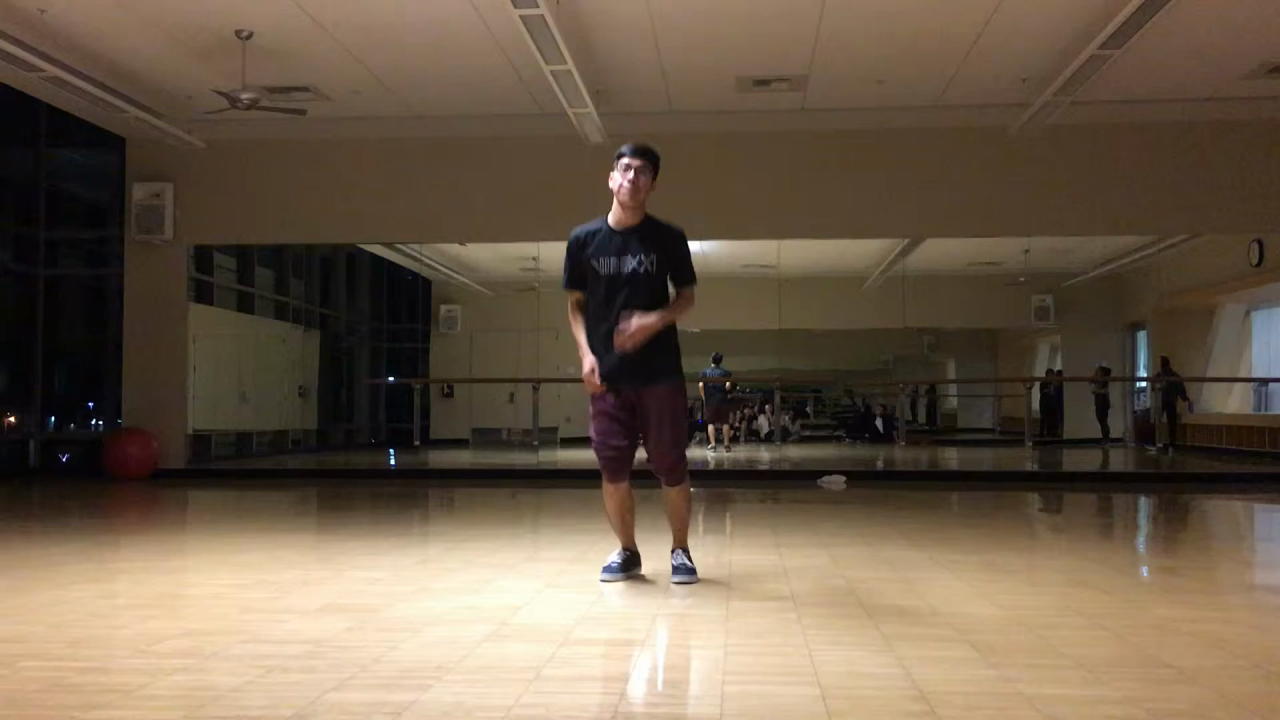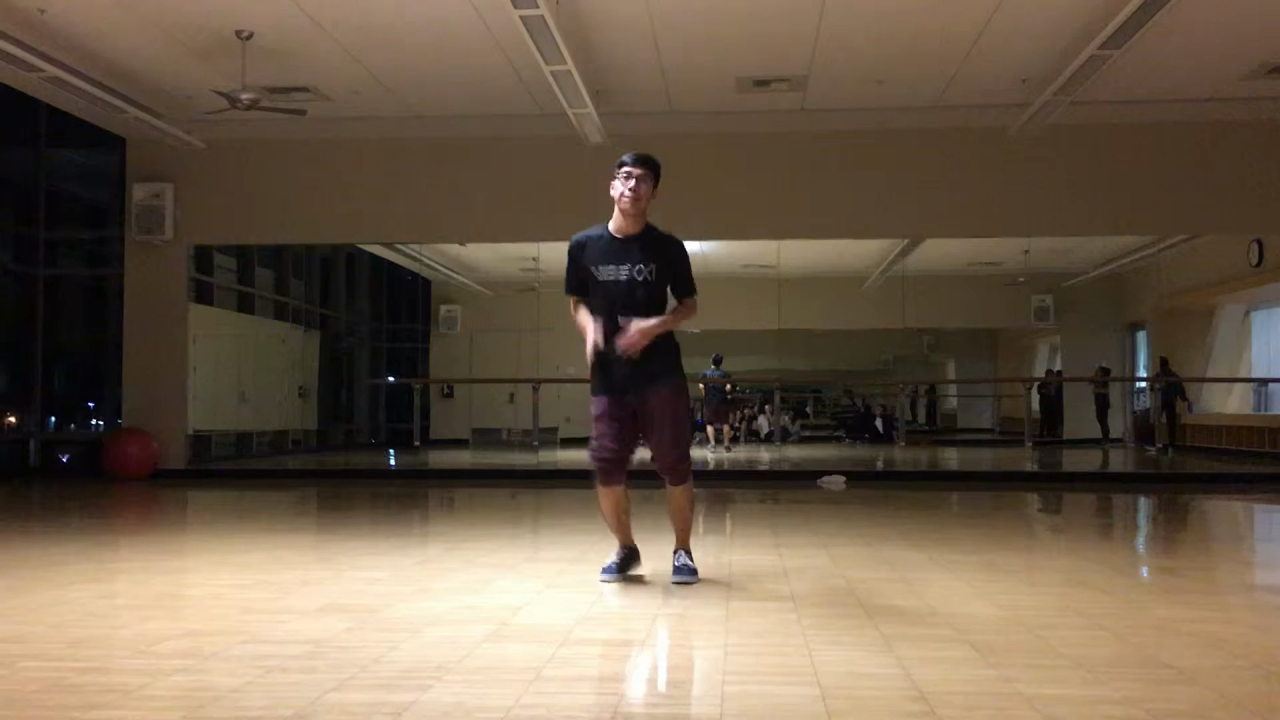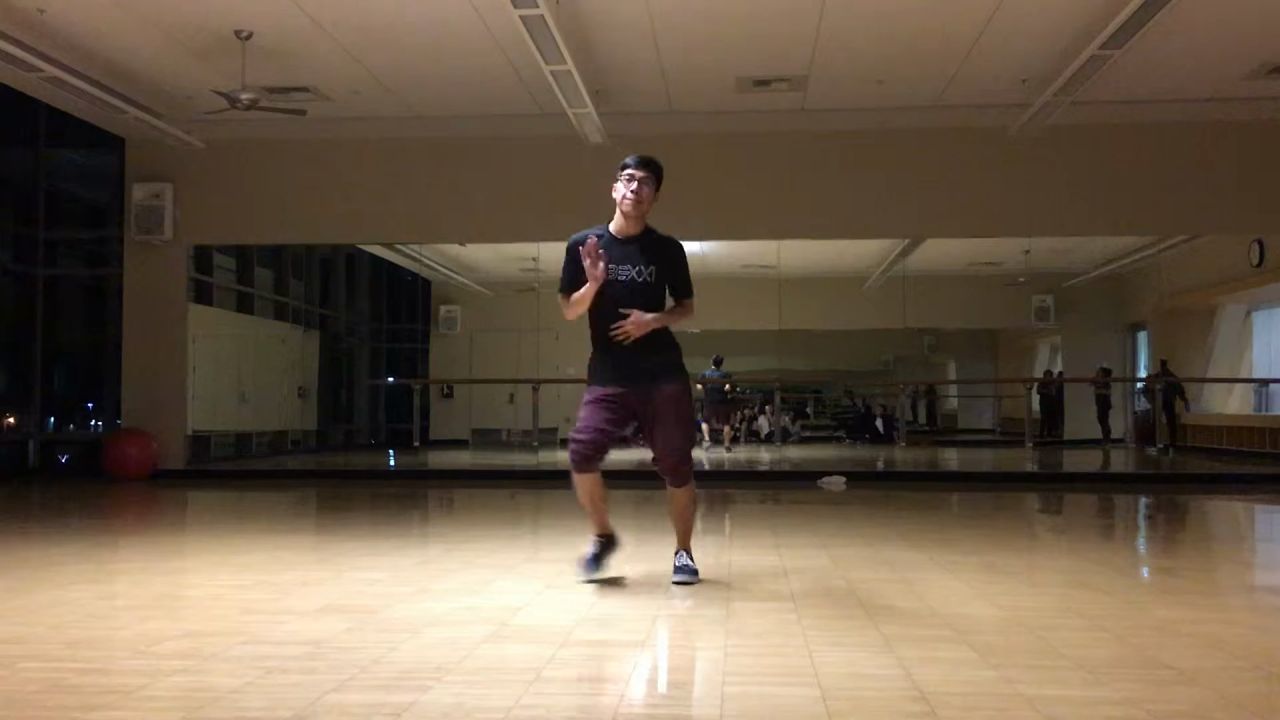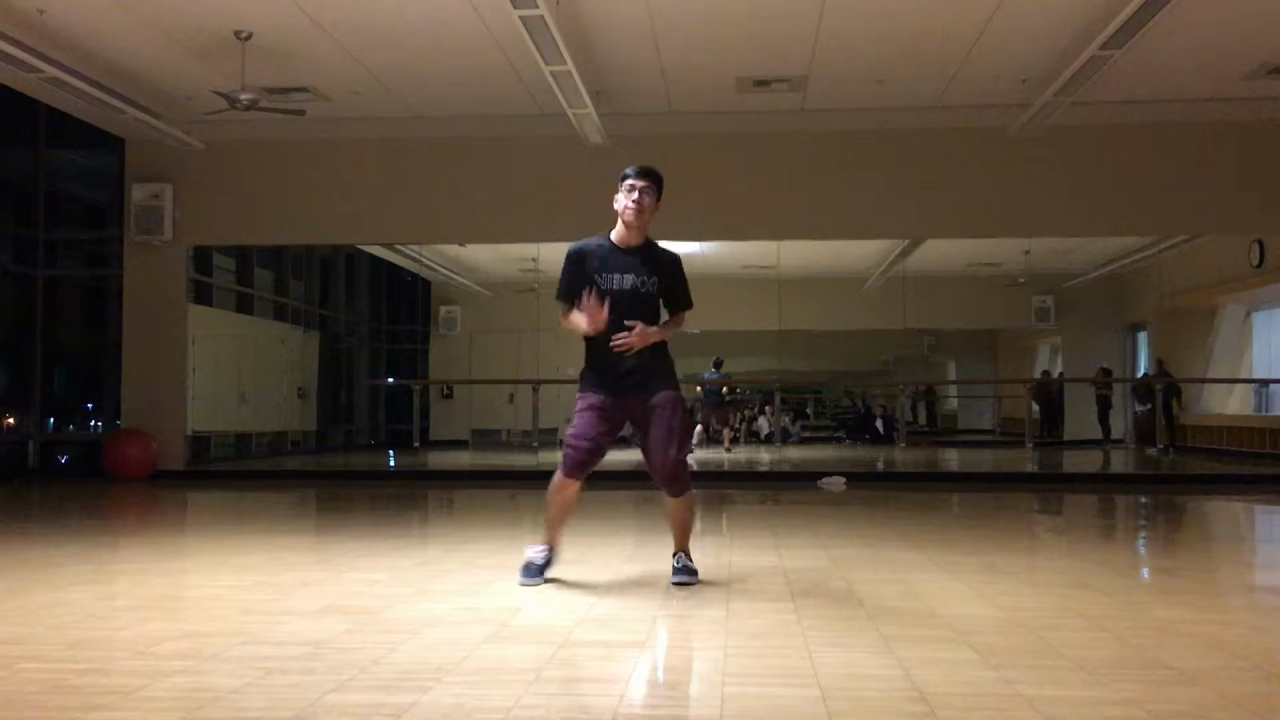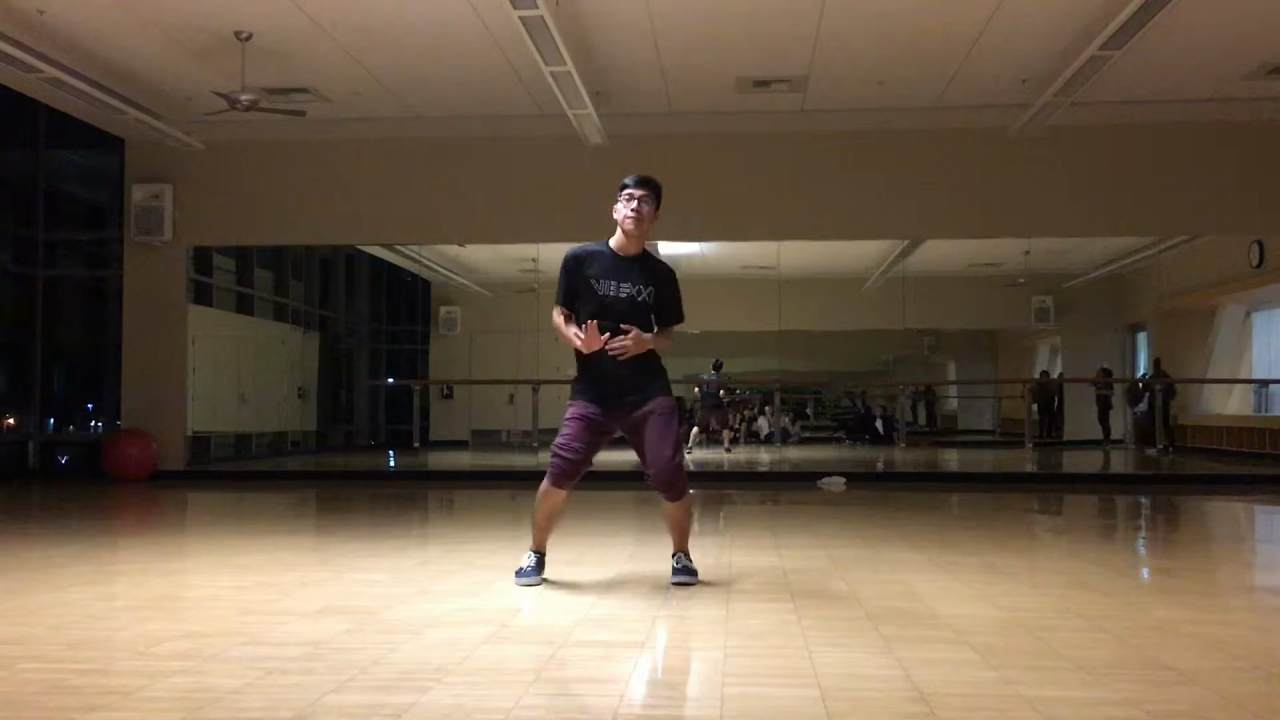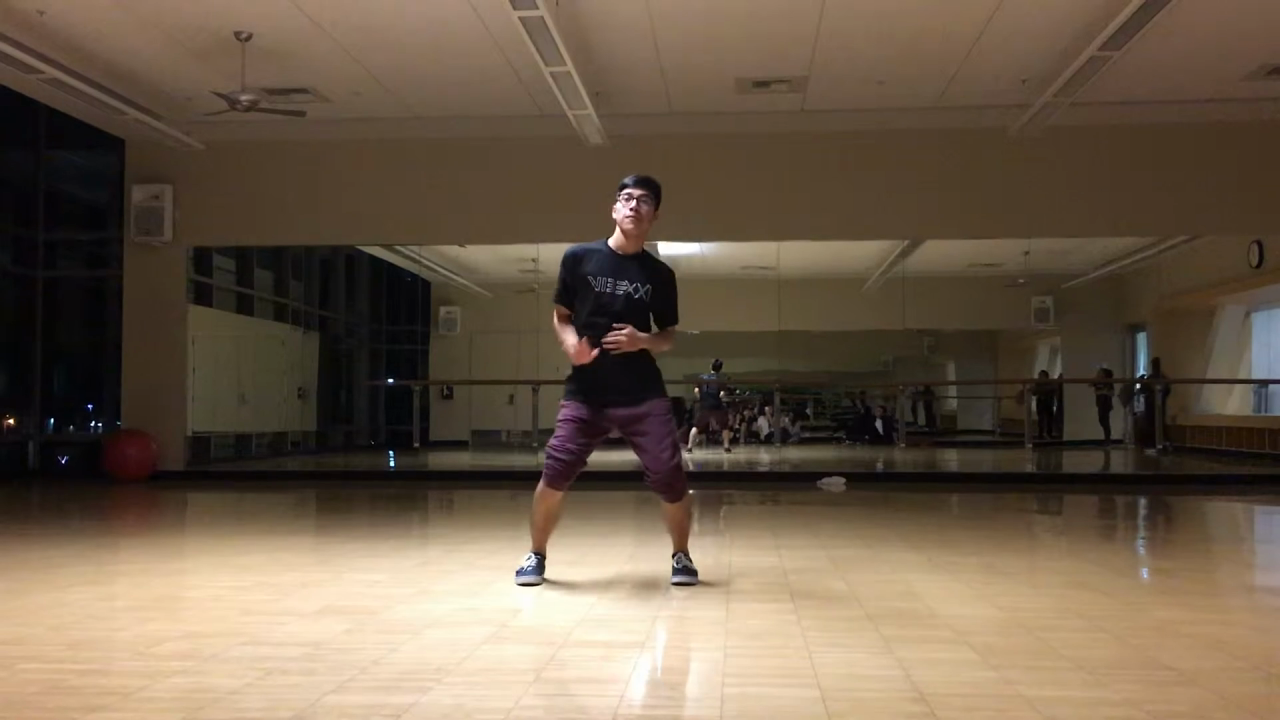
dt=0.1s
person 1, frame 1
left shoulder: (669, 238)
right shoulder: (583, 239)
left elbow: (687, 296)
right elbow: (576, 303)
left wrist: (654, 321)
right wrist: (585, 352)
left hip: (659, 371)
right hip: (609, 373)
left knee: (670, 463)
right knee: (613, 463)
left ankle: (680, 550)
right ankle: (627, 551)
person 1, frame 2
left shoulder: (668, 248)
right shoulder: (584, 245)
left elbow: (689, 305)
right elbow: (576, 305)
left wrist: (655, 326)
right wrist: (590, 326)
left hip: (660, 374)
right hip: (609, 378)
left knee: (674, 464)
right knee: (607, 467)
left ankle: (682, 551)
right ankle: (626, 550)
person 1, frame 3
left shoulder: (669, 249)
right shoulder: (584, 244)
left elbow: (684, 309)
right elbow: (569, 311)
left wrist: (654, 320)
right wrist: (593, 283)
left hip: (663, 374)
right hip: (609, 373)
left knee: (676, 467)
right knee: (582, 455)
left ankle: (683, 552)
right ankle: (603, 536)
person 1, frame 4
left shoulder: (666, 262)
right shoulder: (583, 255)
left elbow: (678, 318)
right elbow: (565, 317)
left wrist: (654, 334)
right wrist: (587, 323)
left hip: (656, 384)
right hip: (600, 384)
left knee: (673, 473)
right knee: (574, 463)
left ankle: (681, 553)
right ankle: (545, 546)
person 1, frame 5
left shoulder: (661, 274)
right shoulder: (580, 259)
right elbow: (559, 317)
left wrist: (647, 342)
right wrist: (580, 340)
left hip: (649, 392)
right hip: (592, 392)
left knee: (670, 476)
right knee: (561, 471)
left ankle: (681, 554)
right ankle: (535, 553)
person 1, frame 6
left shoulder: (660, 274)
right shoulder: (578, 258)
left elbow: (668, 336)
right elbow: (560, 317)
left wrist: (642, 340)
right wrist: (572, 347)
left hip: (643, 395)
right hip: (585, 392)
left knee: (669, 477)
right knee: (556, 471)
left ankle: (681, 554)
right ankle: (536, 554)
